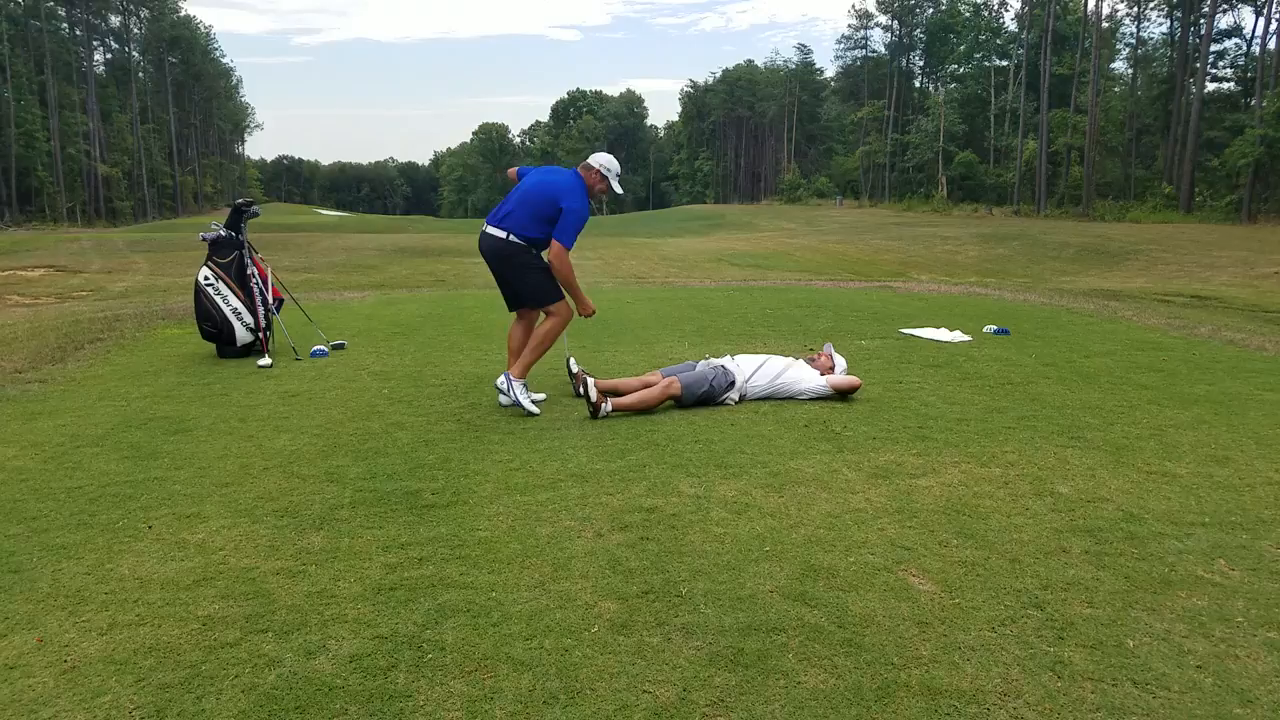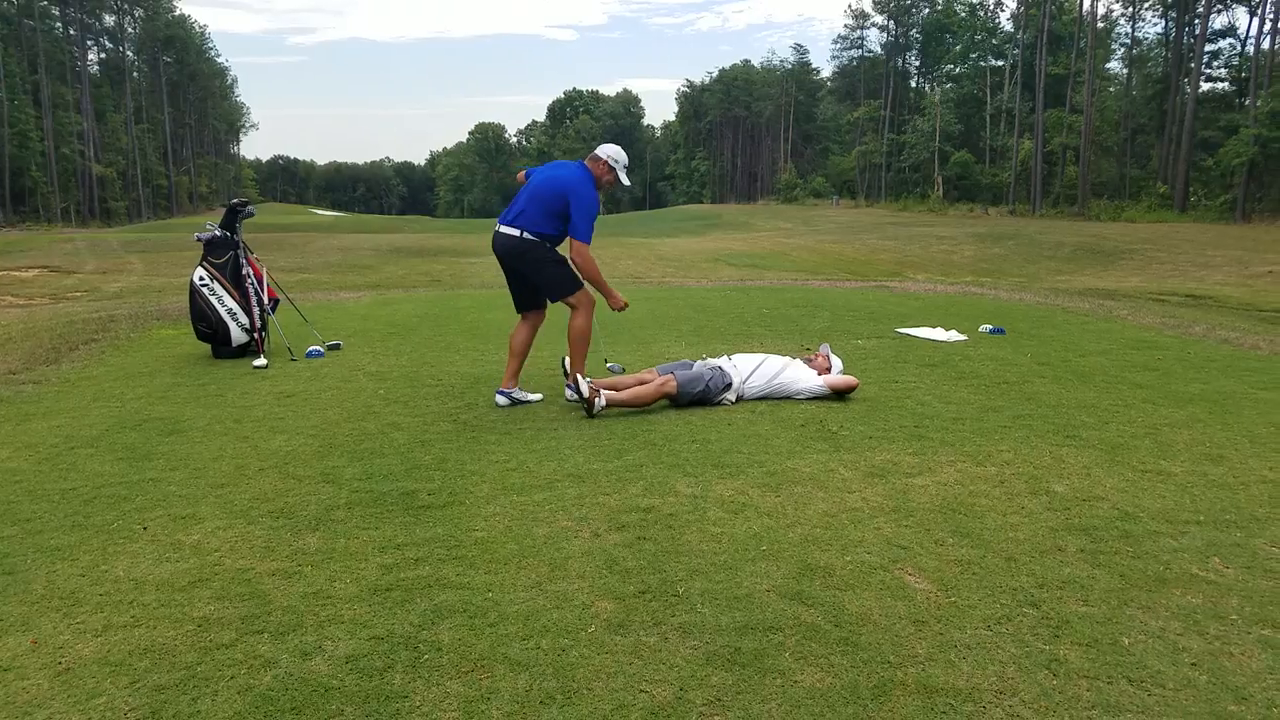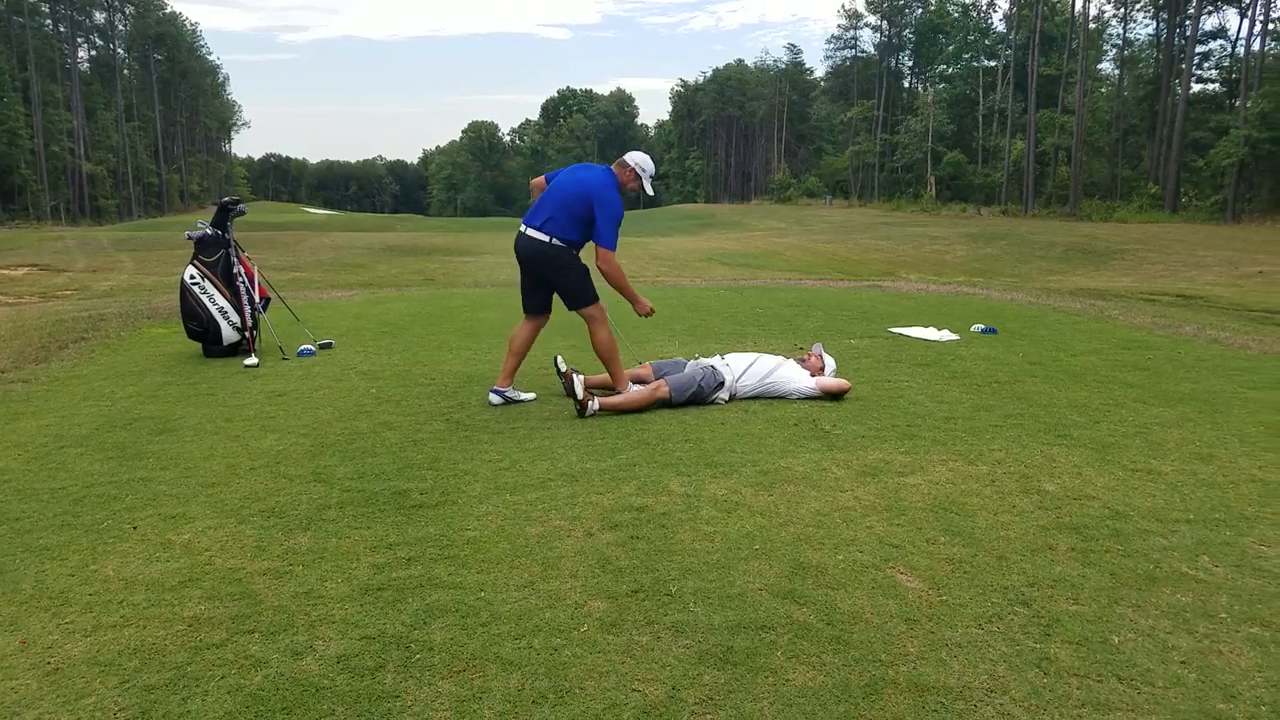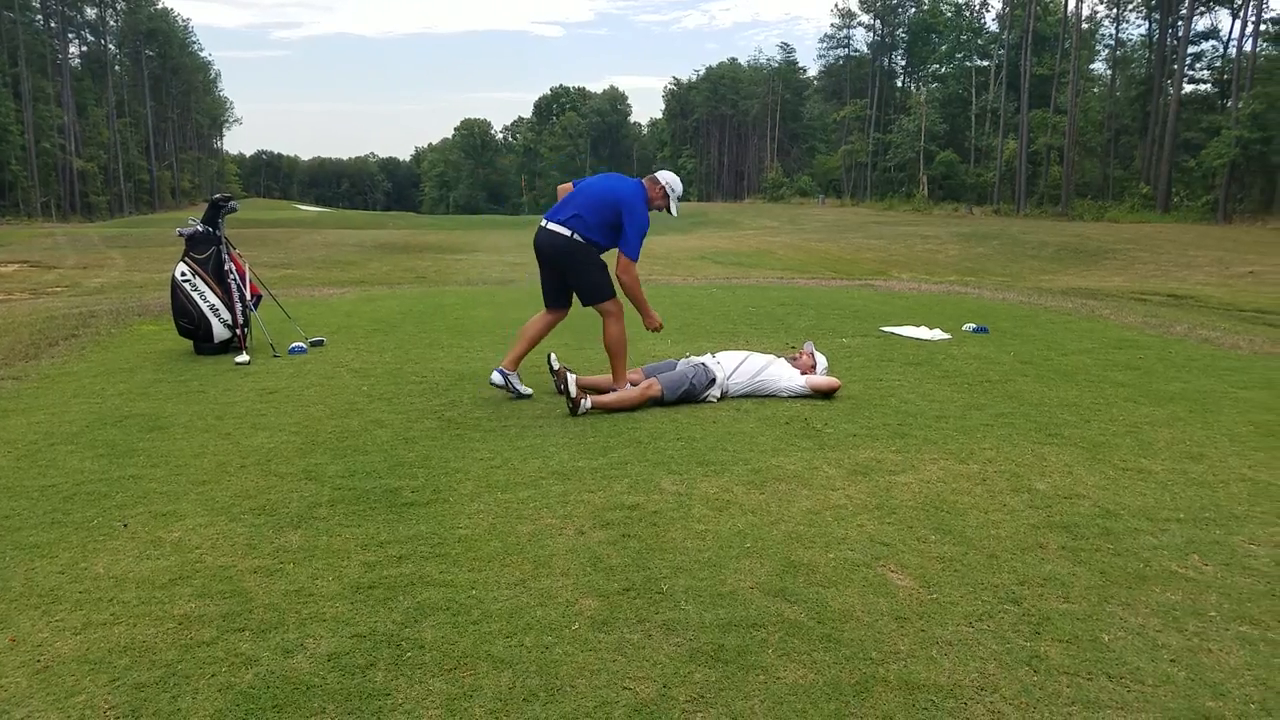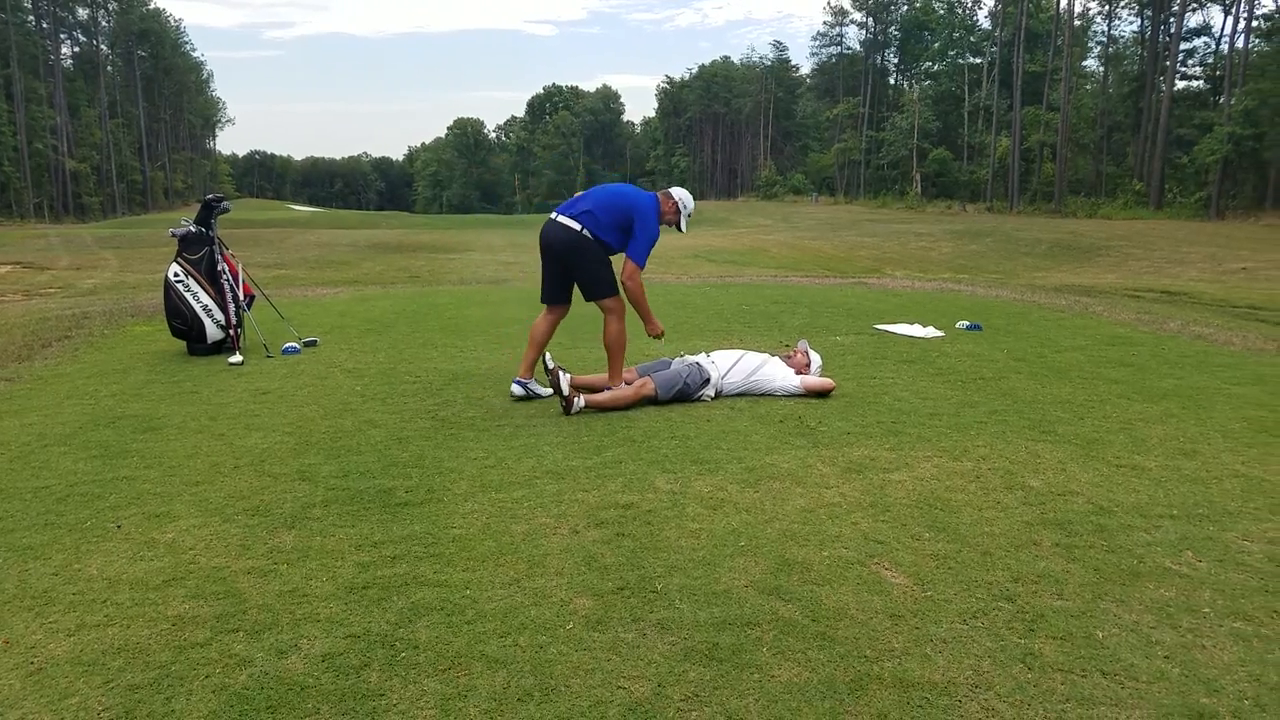
dt=0.2s
person 1, frame 1
left shoulder: (811, 381)
right shoulder: (796, 364)
left elbow: (854, 382)
left wrist: (837, 392)
left hip: (729, 381)
right hip: (721, 365)
left knee: (668, 386)
right knee: (652, 377)
left ankle: (605, 405)
right ankle: (589, 383)
person 1, frame 2
left shoulder: (808, 380)
right shoulder: (793, 364)
left elbow: (851, 382)
left wrist: (835, 390)
left hip: (726, 381)
right hip: (718, 364)
left knee: (663, 384)
right knee: (647, 376)
left ankle: (600, 400)
right ankle: (588, 384)
person 1, frame 3
left shoulder: (800, 381)
right shoulder: (786, 364)
left elbow: (844, 385)
left wrist: (827, 389)
left hip: (719, 382)
right hip: (711, 365)
left knee: (656, 390)
right knee: (644, 372)
left ankle: (593, 404)
right ankle: (579, 381)
person 1, frame 4
left shoulder: (790, 379)
right shoulder: (777, 363)
left elbow: (833, 383)
left wrist: (818, 381)
left hip: (711, 379)
right hip: (703, 363)
left knee: (648, 388)
right knee: (634, 374)
left ankle: (585, 402)
right ankle: (571, 381)
person 1, frame 5
left shoulder: (785, 378)
right shoulder: (771, 361)
left elbow: (828, 384)
left wrist: (812, 381)
left hip: (705, 378)
right hip: (699, 362)
left knee: (642, 387)
right knee: (629, 374)
left ankle: (579, 401)
right ankle: (567, 380)
person 2, frame 1
left shoulder: (551, 172)
right shoulder: (577, 201)
left elbow: (513, 173)
right elbow: (557, 259)
right wrist: (581, 301)
left hip: (491, 240)
right hip: (511, 247)
left knee: (527, 314)
right knee: (559, 313)
left ankle: (511, 389)
right ankle: (513, 376)
person 2, frame 2
left shoulder: (560, 167)
right shoulder: (584, 193)
left elbow: (522, 177)
right elbow: (579, 256)
right wrist: (610, 294)
left hip: (504, 240)
right hip: (527, 245)
left knee: (531, 316)
right knee: (582, 303)
left ankle: (508, 388)
person 2, frame 3
left shoulder: (582, 169)
right shoulder: (609, 198)
left elbow: (536, 184)
right elbow: (605, 263)
right wrist: (636, 300)
left hip: (526, 242)
right hip: (551, 250)
left knee: (535, 318)
right knee: (595, 316)
left ankle: (503, 387)
right ankle: (623, 388)
person 2, frame 4
left shoulder: (614, 180)
right shoulder: (637, 210)
left elbow: (562, 190)
right elbow: (625, 273)
right wrist: (648, 314)
left hip: (545, 235)
right hip: (569, 244)
left knee: (554, 311)
right knee: (612, 312)
left ankle: (506, 370)
right ankle: (621, 388)
person 2, frame 5
left shoulder: (634, 196)
right shoulder: (648, 218)
left elbow: (579, 198)
right elbow: (629, 279)
right wrist: (650, 321)
left hip: (552, 228)
right hip: (575, 237)
left knee: (555, 310)
right knee: (614, 309)
left ankle: (523, 379)
right ankle: (615, 387)
